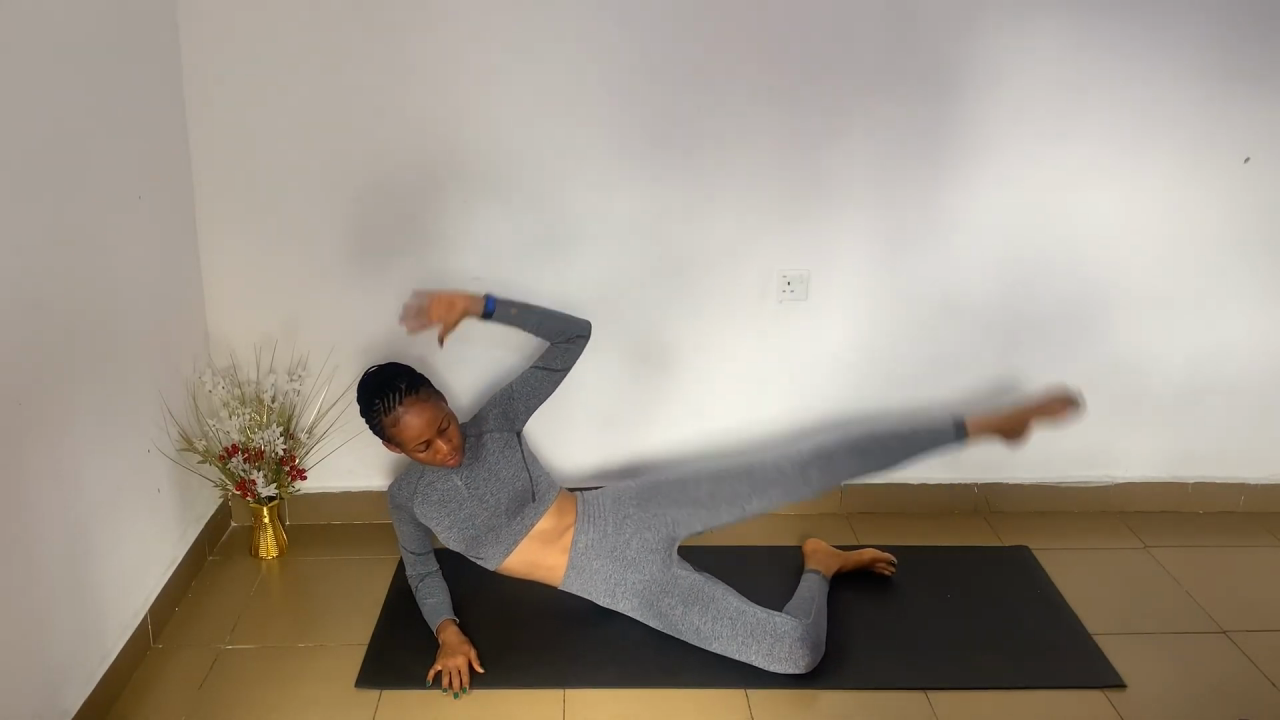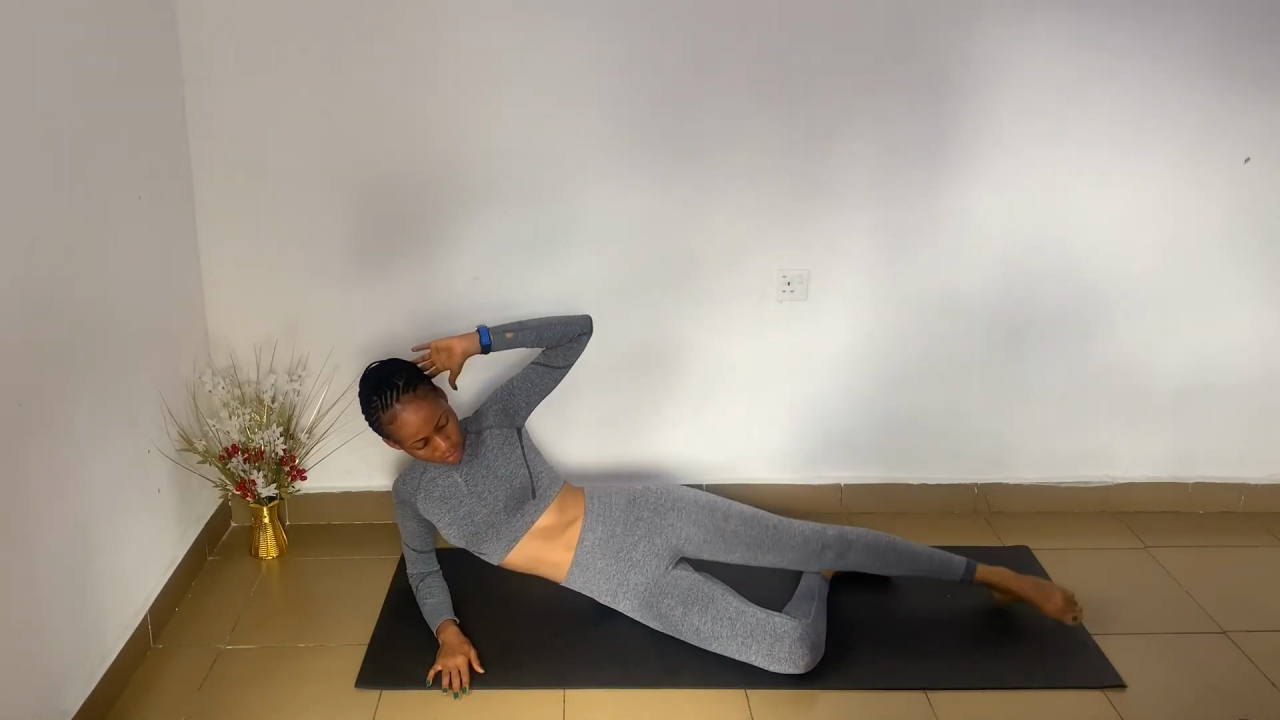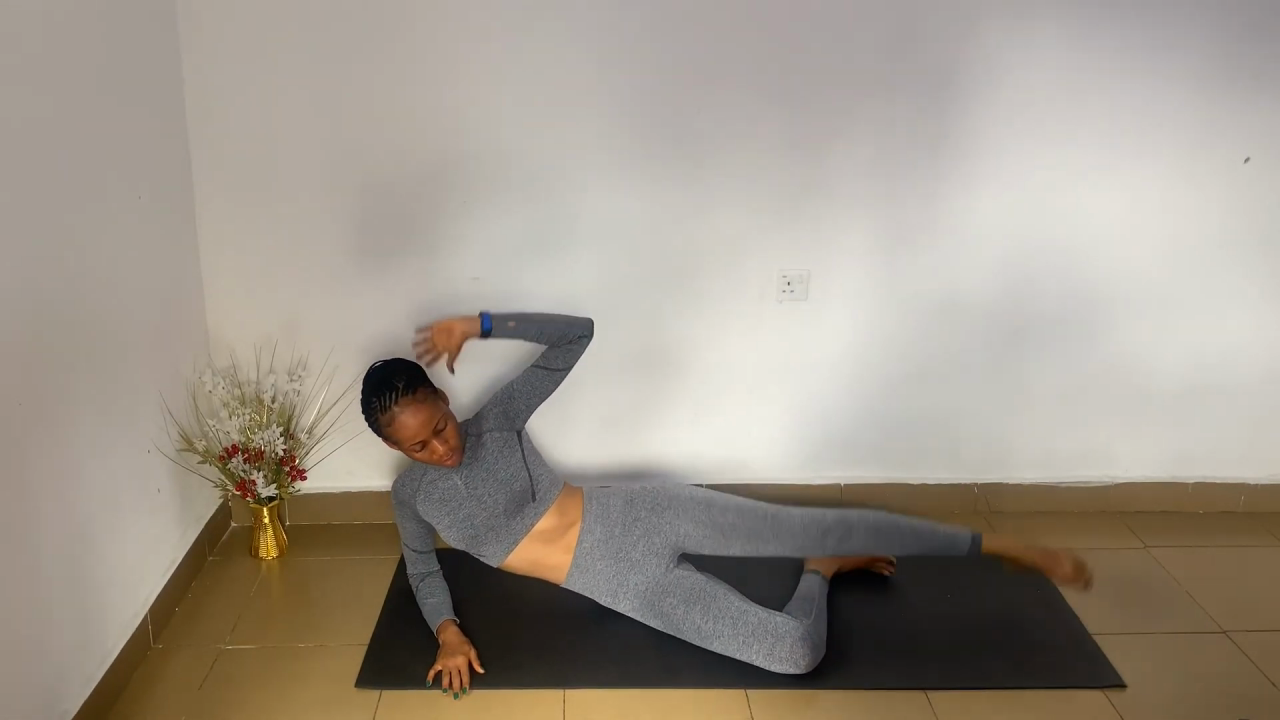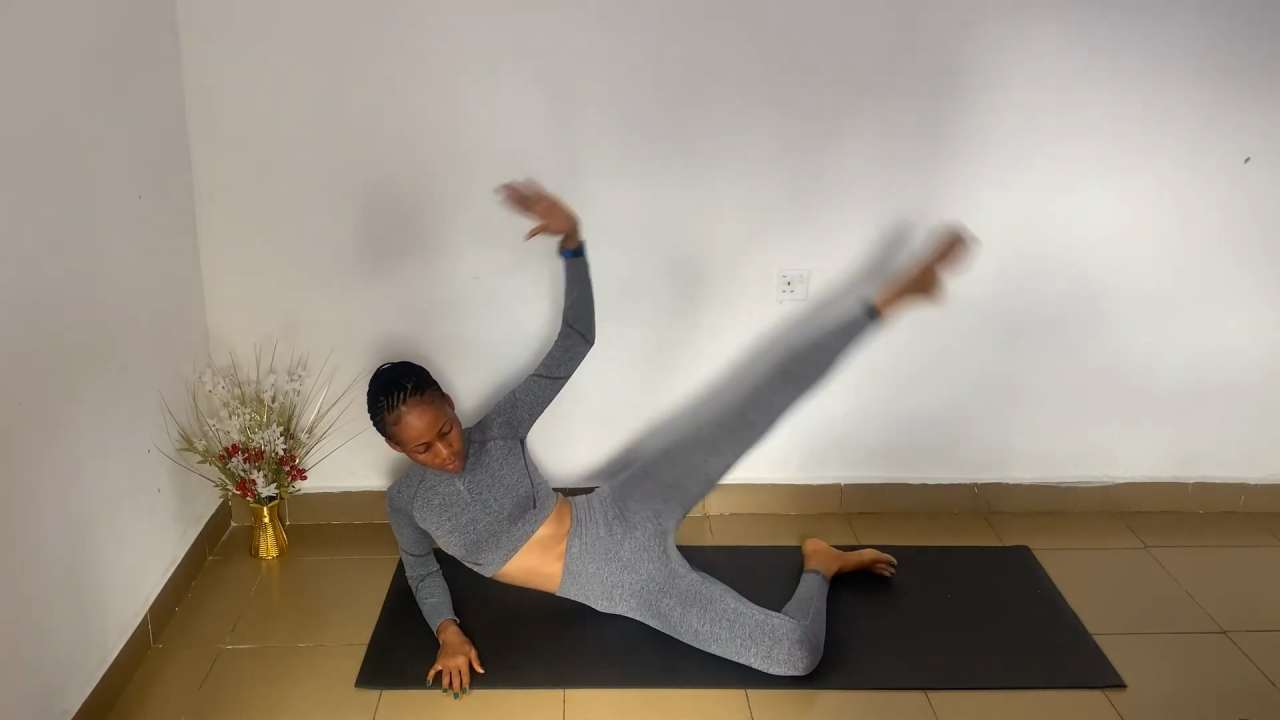
dt=0.3s
person 1, frame 1
left shoulder: (496, 419)
right shoulder: (408, 497)
left elbow: (574, 333)
right elbow: (420, 568)
left wrist: (478, 306)
right wrist: (447, 631)
left hip: (632, 516)
right hip: (621, 583)
left knee: (805, 468)
right knee: (794, 653)
left ankle: (978, 425)
right ankle: (822, 563)
person 1, frame 2
left shoulder: (495, 416)
right shoulder: (411, 492)
left elbow: (577, 329)
right elbow: (420, 565)
left wrist: (477, 340)
right wrist: (447, 632)
left hip: (636, 521)
right hip: (621, 584)
left knee: (816, 537)
right knee: (796, 651)
left ankle: (991, 574)
right ankle: (819, 575)
person 1, frame 3
left shoulder: (495, 420)
right shoulder: (410, 495)
left elbow: (576, 331)
right elbow: (421, 565)
left wrist: (480, 321)
right wrist: (446, 630)
left hip: (634, 523)
right hip: (622, 587)
left knee: (818, 526)
right knee: (795, 652)
left ankle: (999, 545)
right ankle: (821, 571)
person 1, frame 4
left shoulder: (498, 427)
right shoulder: (408, 500)
left elbow: (576, 339)
right elbow: (419, 564)
left wrist: (572, 242)
right wrist: (447, 629)
left hip: (624, 522)
right hip: (616, 585)
left knee: (756, 406)
right knee: (795, 654)
right ankle: (821, 565)
